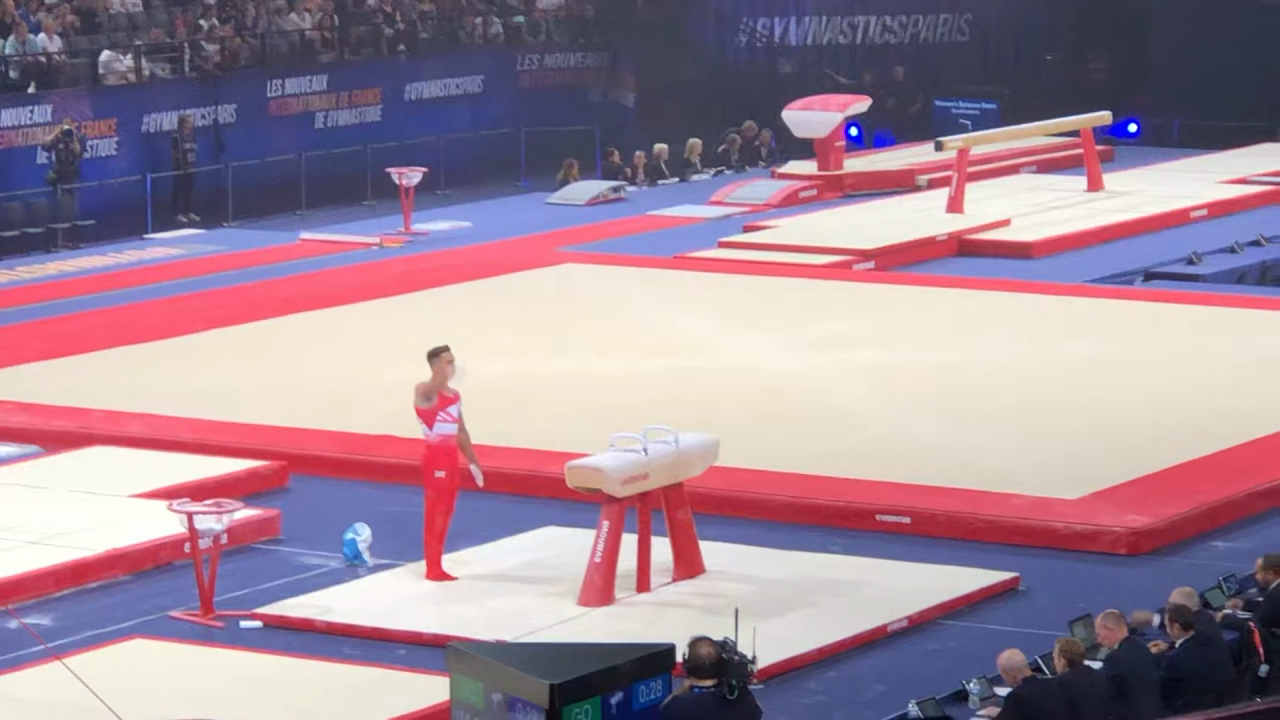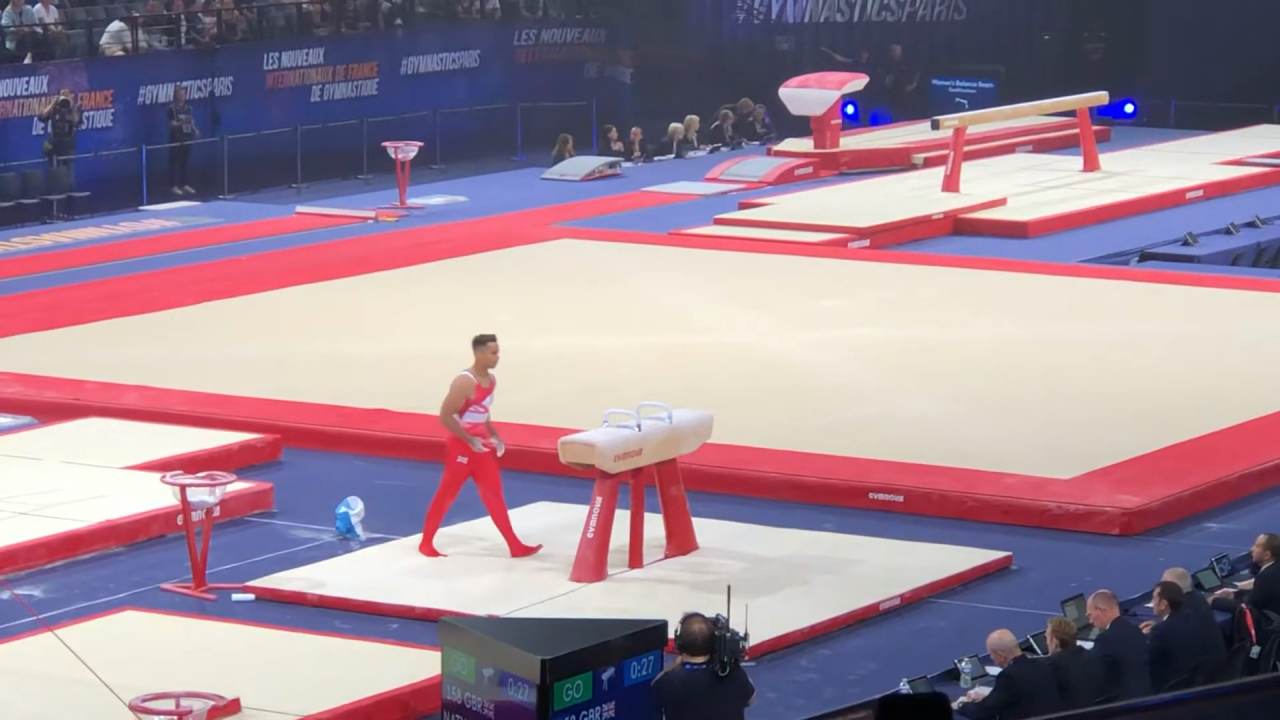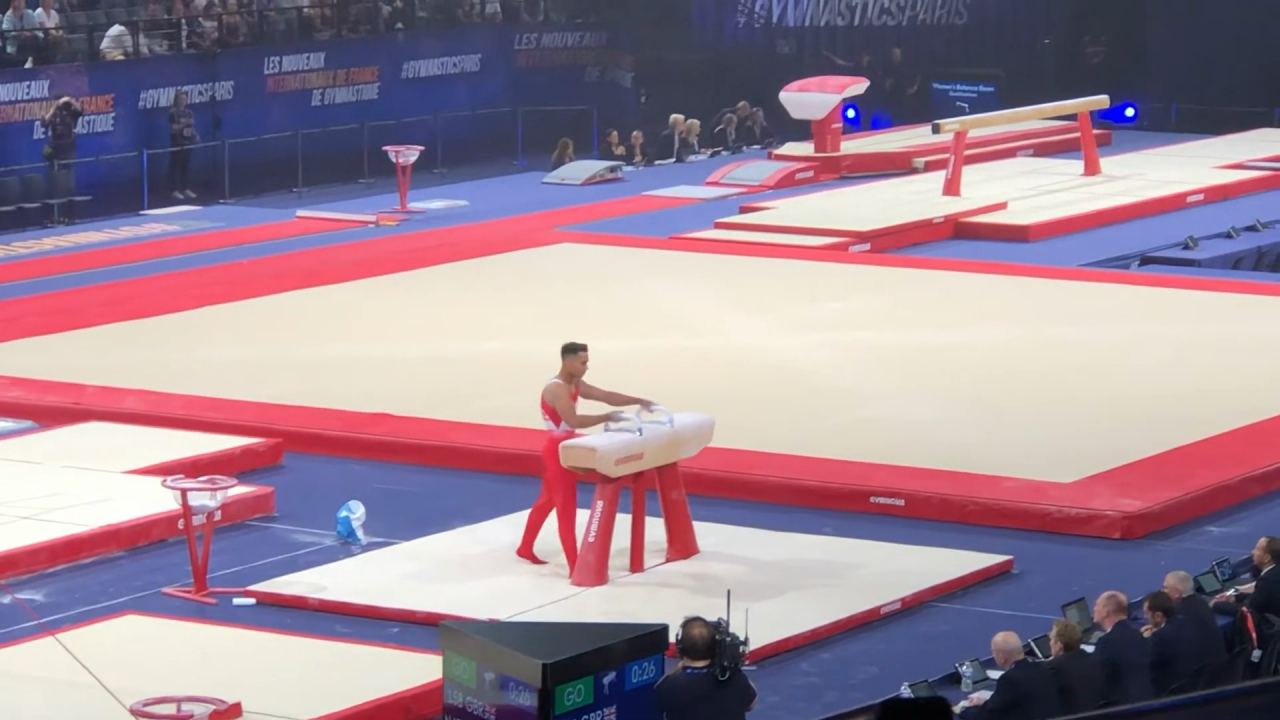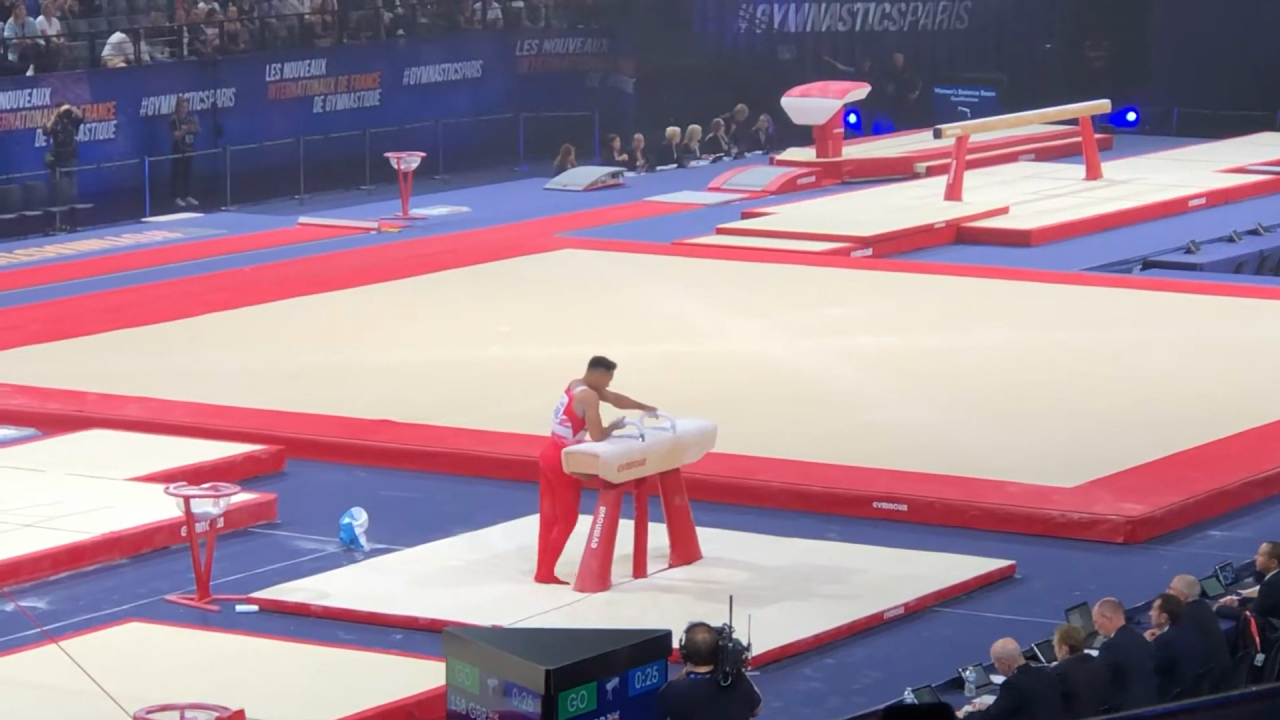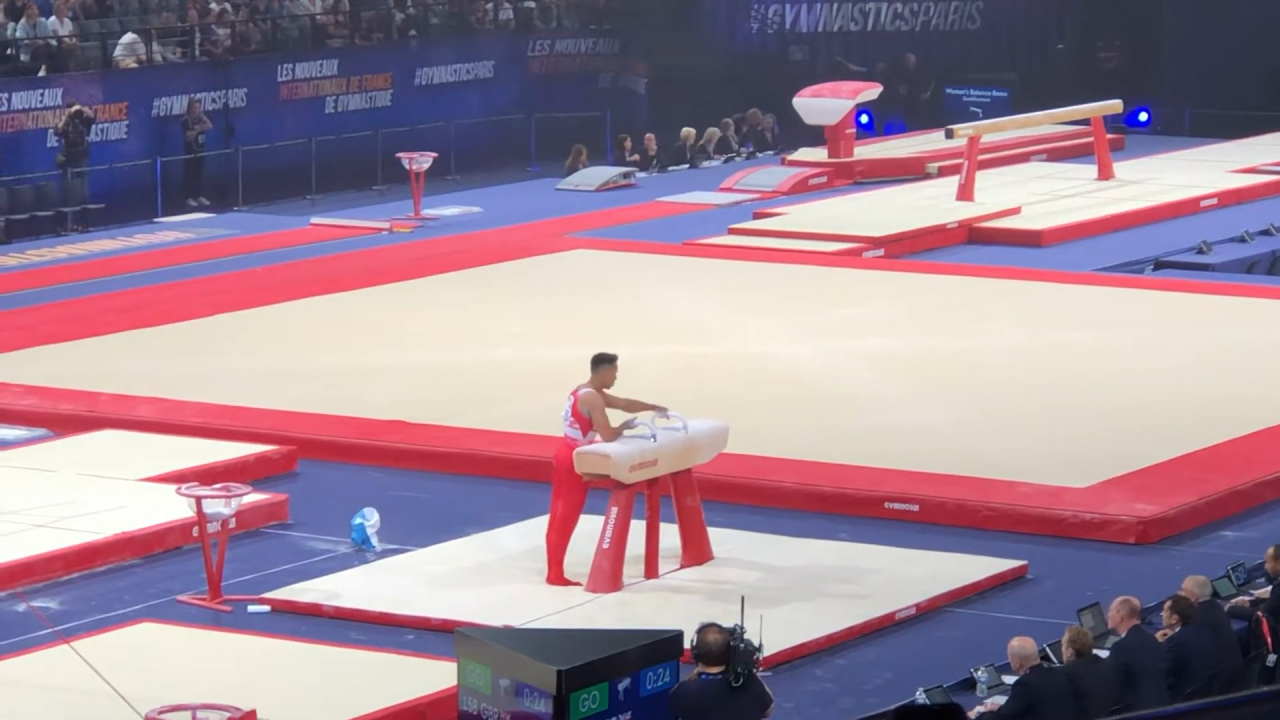
dt=1s
person 1, frame 1
left shoulder: (455, 394)
right shoulder: (425, 392)
right elbow: (430, 386)
left wrist: (473, 462)
right wrist: (446, 376)
left hip: (451, 459)
right hip: (436, 460)
left knee: (445, 516)
right knee: (434, 516)
left ankle: (437, 567)
right ankle: (432, 569)
person 1, frame 2
left shoulder: (491, 379)
right shoulder: (464, 383)
right elbow: (446, 417)
left wrist: (496, 436)
right wrist: (469, 440)
left hip: (483, 445)
right hip: (462, 446)
left knee: (494, 495)
right knee: (446, 495)
left ankle: (515, 546)
right ankle: (426, 542)
person 1, frame 3
left shoulder: (575, 385)
right shoulder: (557, 389)
left elbow: (605, 396)
right elbow: (574, 421)
left wrist: (638, 401)
right wrist: (608, 417)
left hip: (558, 450)
right hip: (559, 452)
left knee: (546, 502)
right knee: (567, 509)
left ankle: (525, 548)
right ankle: (575, 566)
person 1, frame 4
left shoulder: (575, 386)
right shoulder: (589, 397)
left elbow: (614, 398)
right elbow: (597, 436)
left wrist: (643, 407)
right wrist: (614, 426)
left hip: (549, 455)
right hip: (561, 461)
left knee: (549, 517)
right knee: (567, 519)
left ankle: (543, 571)
right ankle: (546, 571)
person 1, frame 5
left shoulder: (584, 391)
right shoulder: (593, 398)
left elbow: (623, 404)
right elbow: (608, 436)
left wrist: (654, 408)
right wrist: (625, 426)
left hip: (564, 456)
right hip: (574, 462)
left knee: (559, 516)
right knee: (567, 519)
left ankle: (553, 571)
right ankle: (556, 574)
